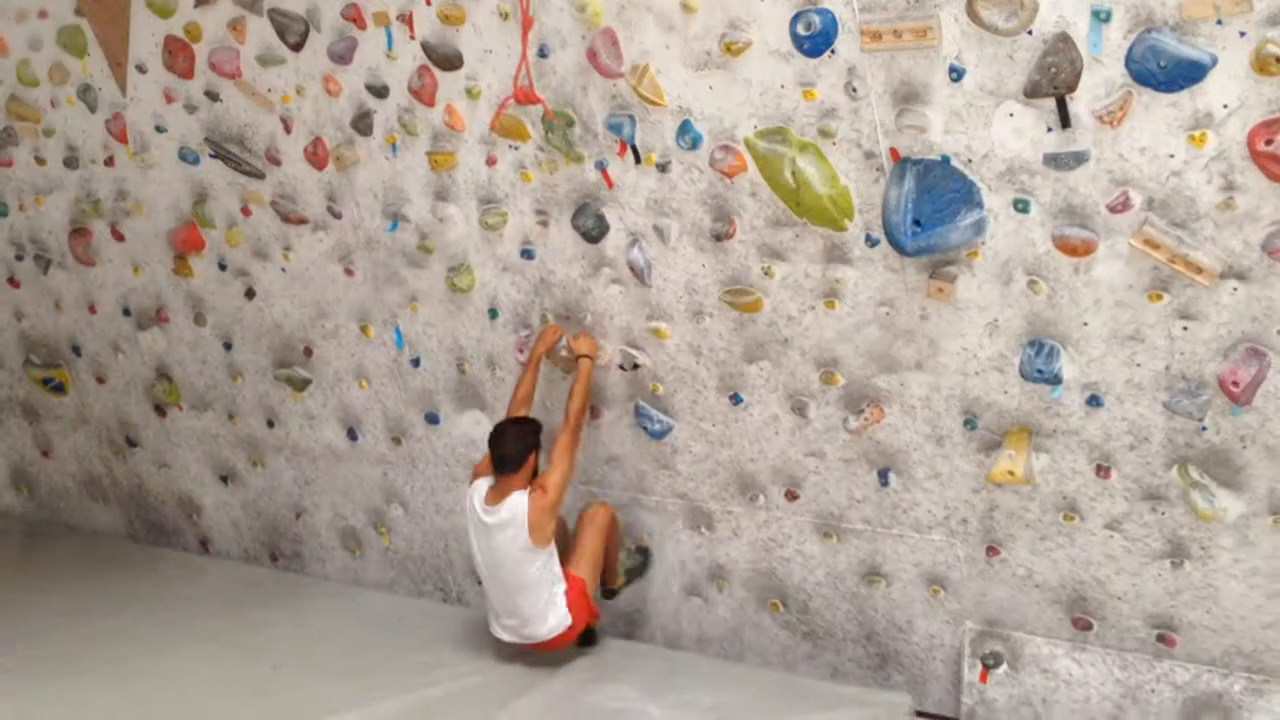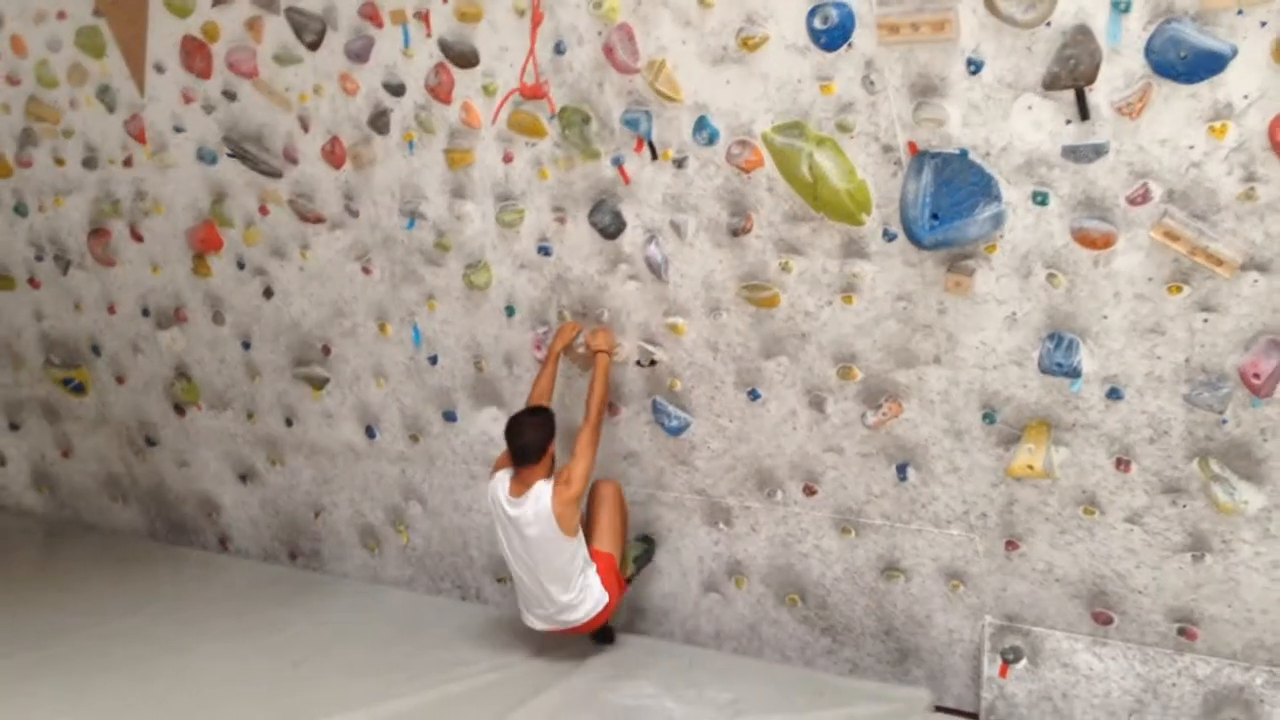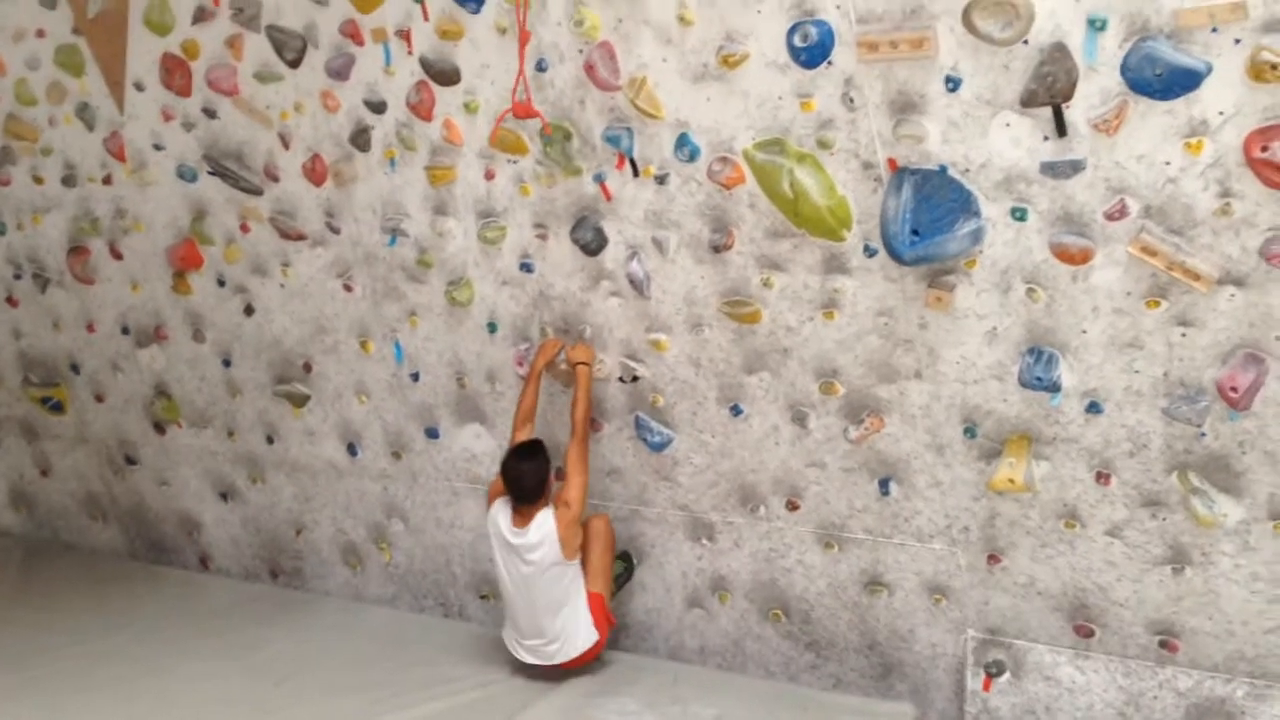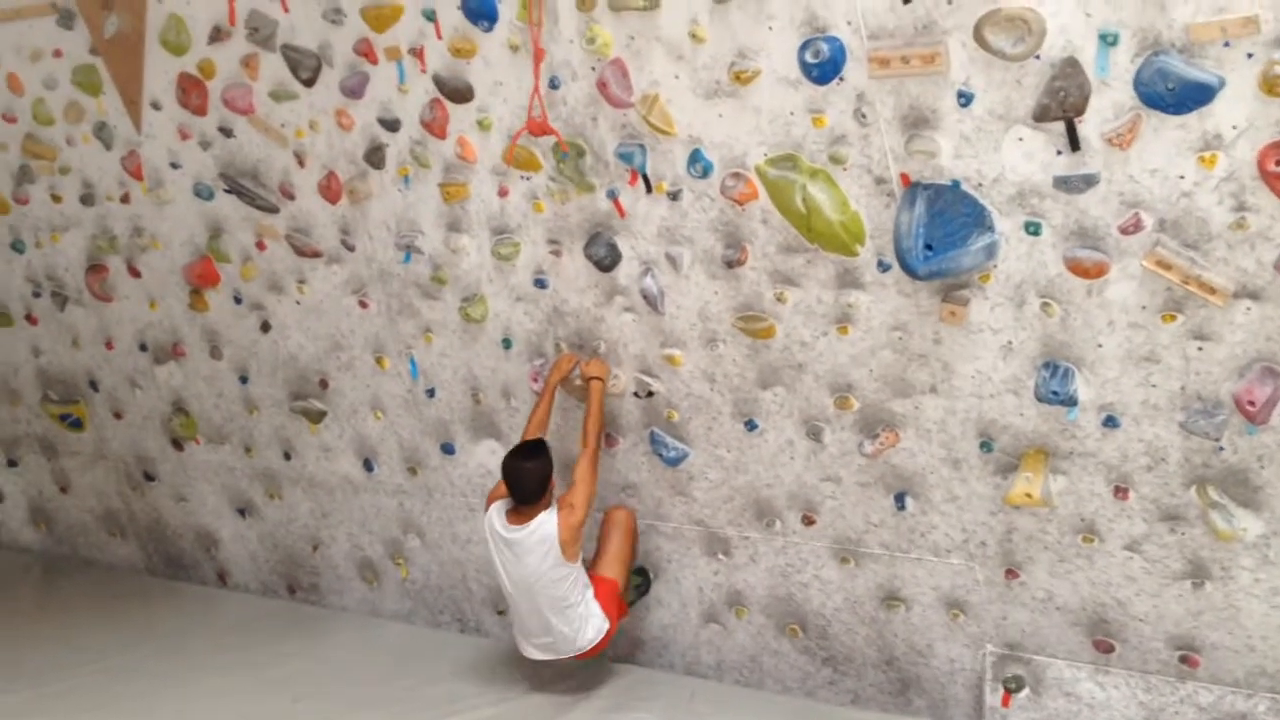
dt=0.4s
person 1, frame 1
left shoulder: (478, 486)
right shoulder: (539, 503)
left elbow: (517, 414)
right elbow: (571, 426)
left wrist: (537, 353)
right wrist: (585, 359)
left hip: (506, 629)
right hip: (555, 630)
right knee: (600, 515)
left ankle: (581, 626)
right ankle: (612, 580)
person 1, frame 2
left shoulder: (498, 481)
right shoulder: (563, 494)
left elbow: (532, 412)
right elbow: (593, 419)
left wrist: (556, 349)
right wrist: (602, 354)
left hip: (538, 619)
right hip: (590, 611)
right knee: (606, 488)
right ankle: (623, 568)
person 1, frame 3
left shoulder: (496, 510)
right shoulder: (563, 520)
left elbow: (521, 432)
right elbow: (579, 436)
left wrist: (538, 365)
right wrist: (582, 368)
left hip: (523, 650)
right hip: (579, 650)
right knee: (597, 523)
right ankle: (607, 583)
person 1, frame 4
left shoulder: (494, 510)
right shoulder: (565, 522)
left elbow: (529, 441)
right elbow: (590, 447)
left wrist: (553, 380)
right wrist: (596, 382)
left hip: (532, 648)
right hip: (586, 641)
right knee: (620, 516)
right ankle: (625, 595)
